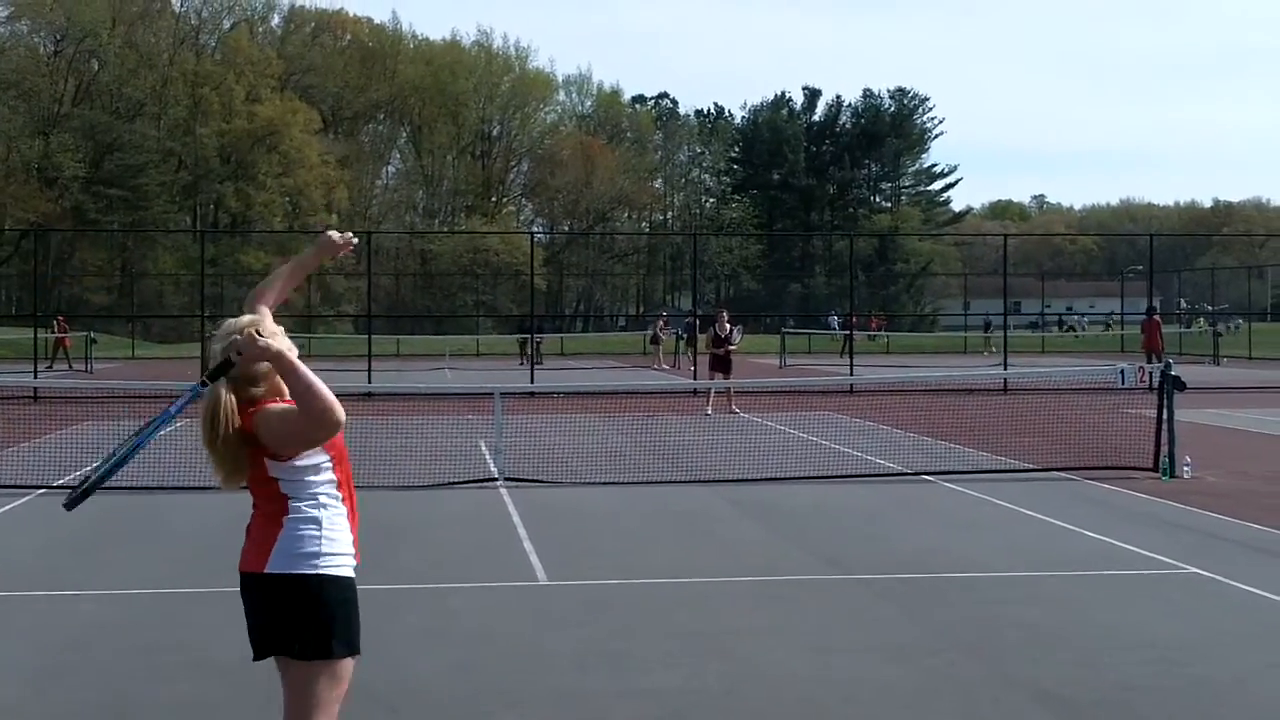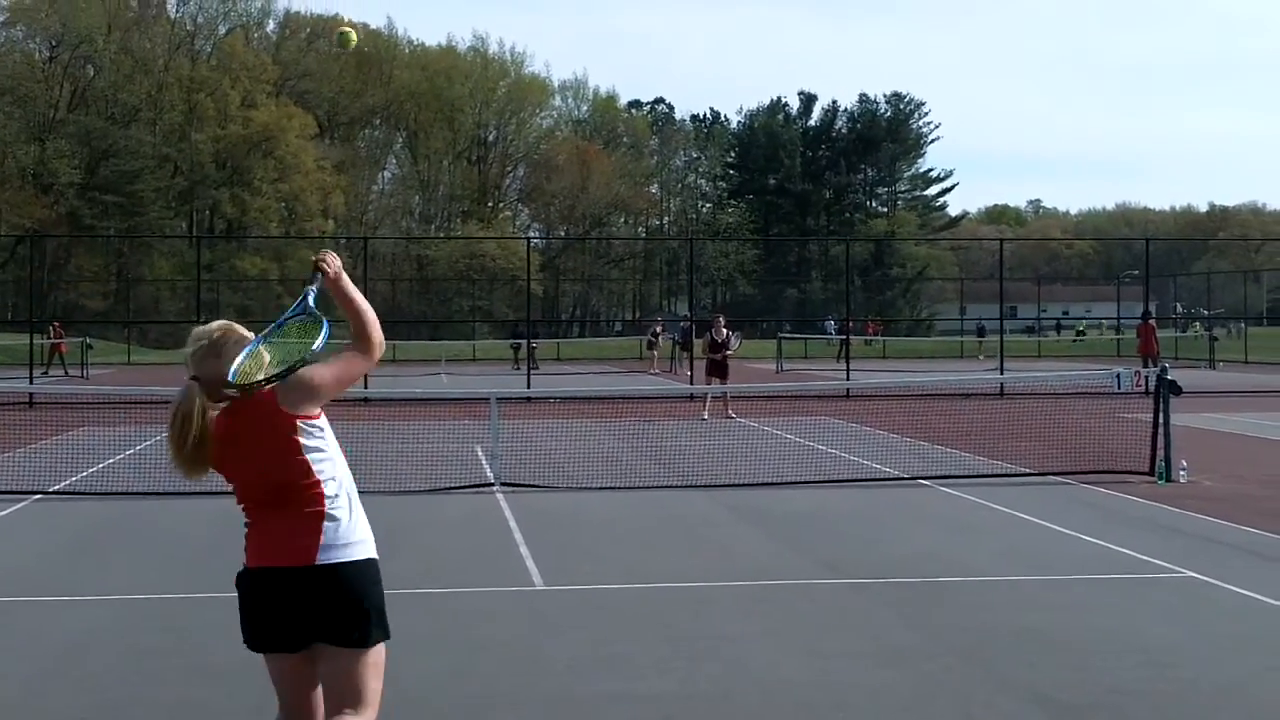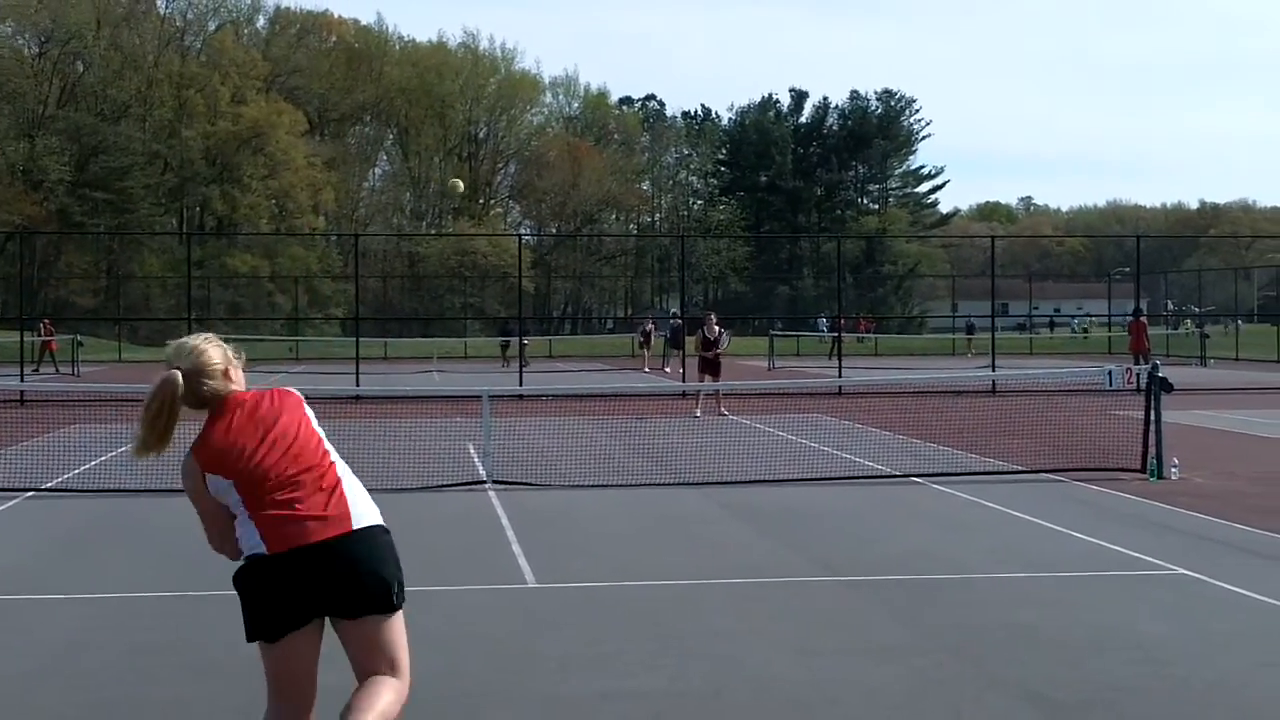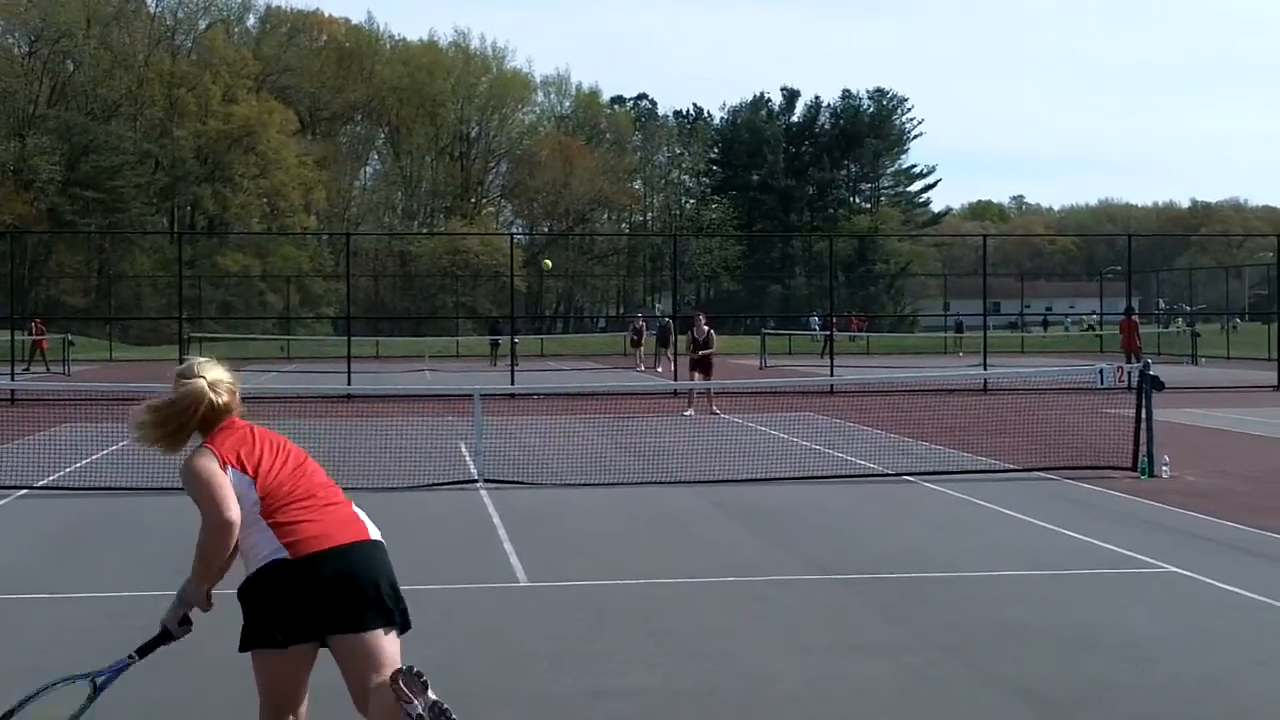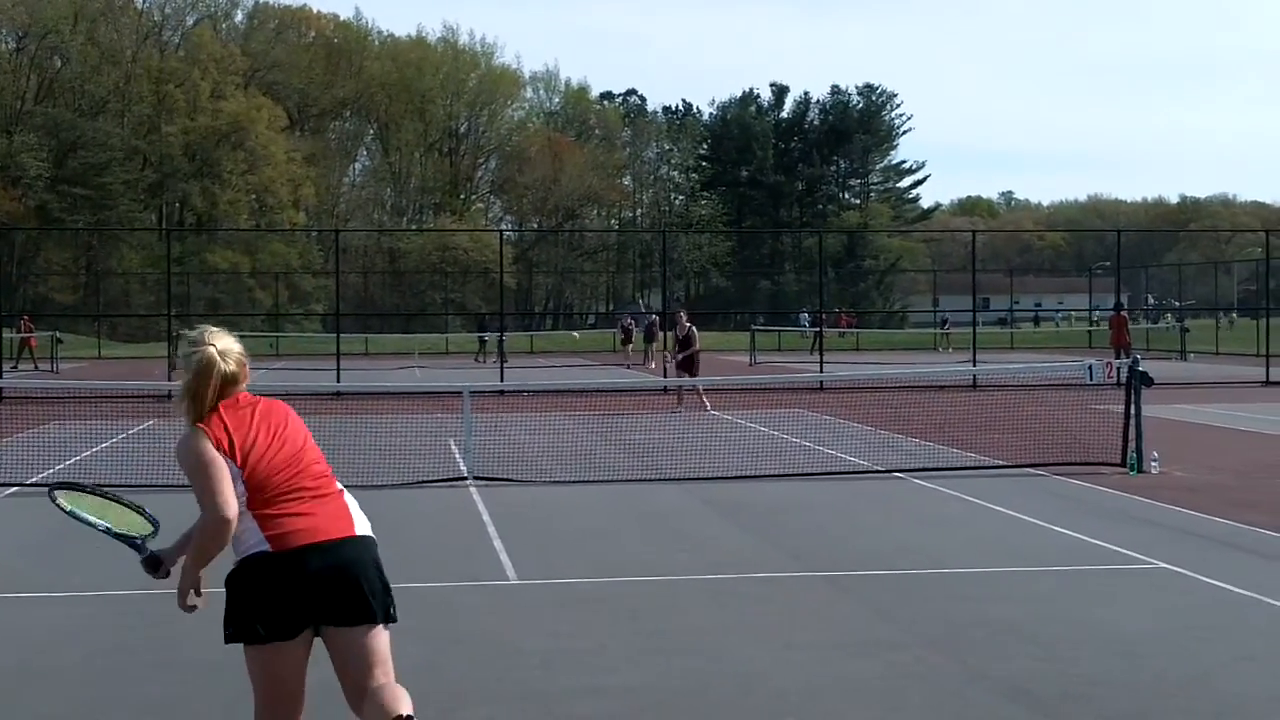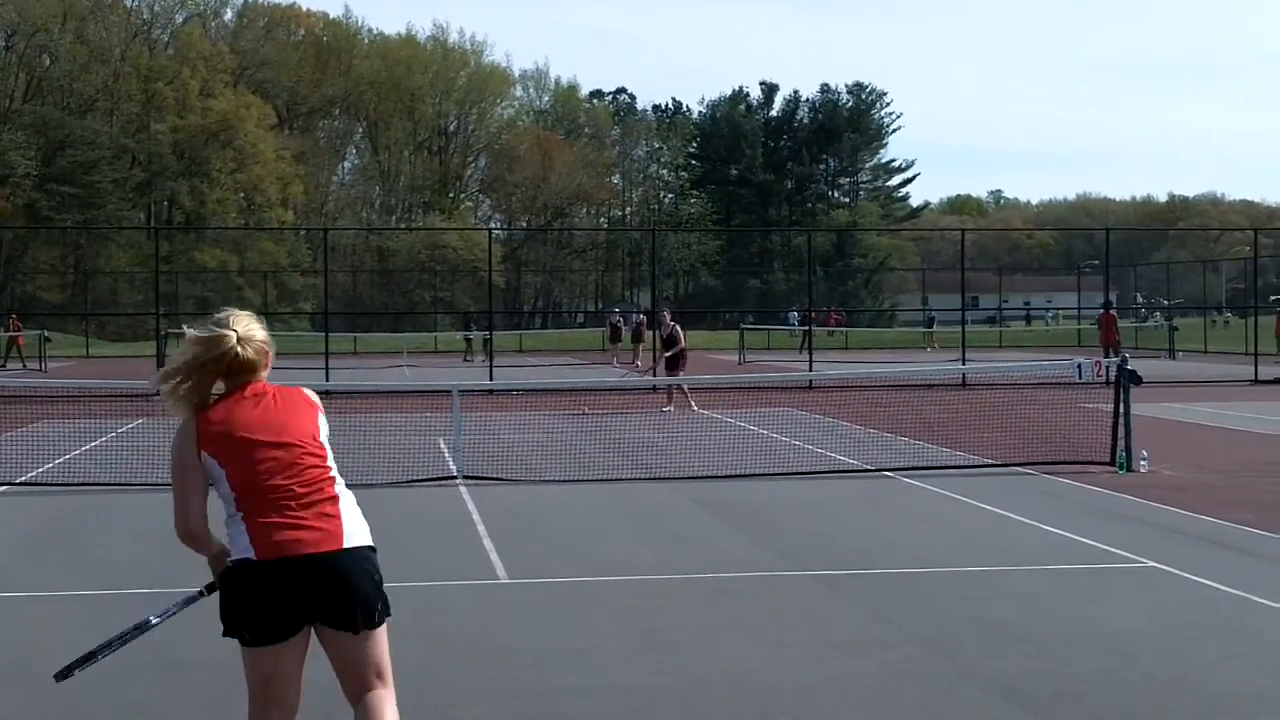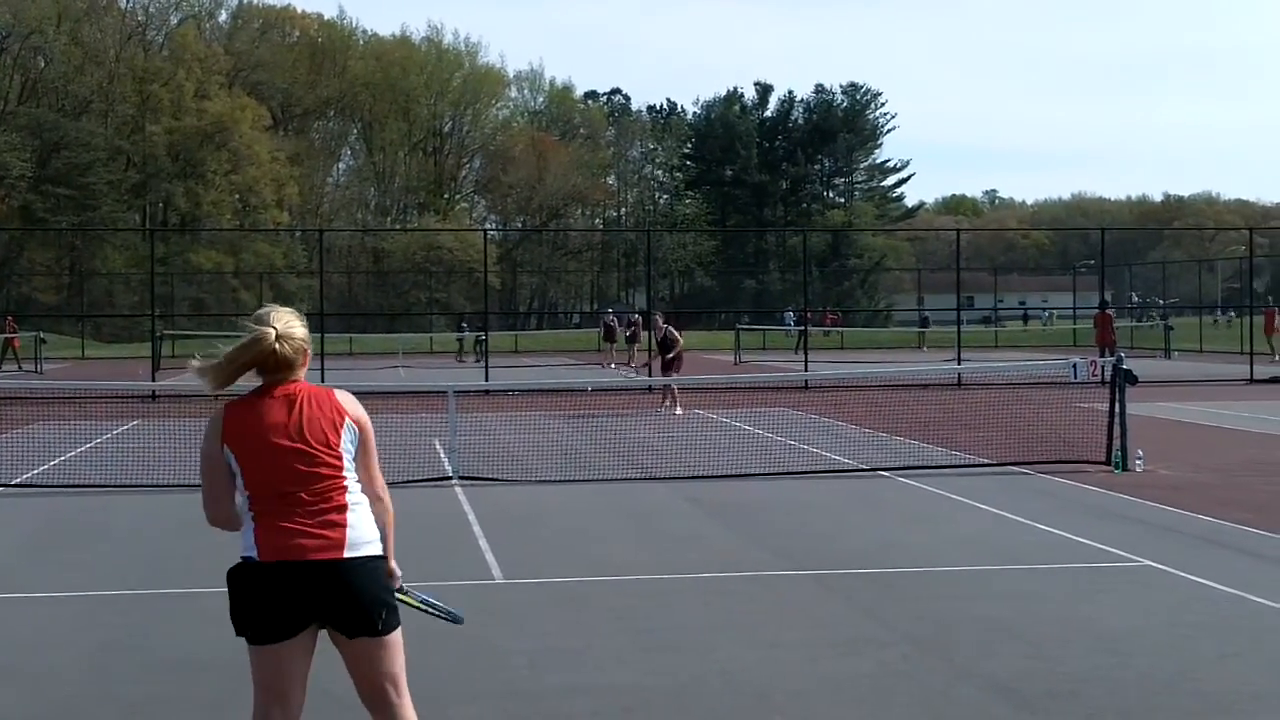
dt=0.2s
person 1, frame 1
left shoulder: (255, 409)
right shoulder: (274, 422)
left elbow: (257, 307)
right elbow: (331, 419)
left wrist: (312, 257)
right wrist: (285, 357)
left hip: (275, 576)
right hip: (311, 579)
person 1, frame 2
left shoulder: (214, 439)
right shoulder: (288, 399)
right elbow: (370, 347)
right wrist: (340, 282)
left hip: (268, 578)
right hip: (338, 568)
person 1, frame 3
left shoulder: (198, 460)
right shoulder: (284, 400)
left elbow: (225, 544)
left hip: (272, 563)
right hip: (355, 542)
right knee: (388, 680)
person 1, frame 4
left shoulder: (203, 461)
right shoulder: (269, 439)
left elbow: (224, 522)
left wrist: (197, 587)
right wrist: (191, 593)
left hip: (286, 576)
right hip: (360, 556)
person 1, frame 5
left shoulder: (199, 437)
right shoulder: (280, 411)
left elbow: (223, 516)
left wrist: (190, 570)
right wrist: (179, 549)
left hip: (273, 568)
right hip: (350, 550)
right knee: (377, 685)
person 1, frame 6
left shoulder: (196, 430)
right shoulder: (307, 400)
left elbow: (191, 528)
left wrist: (217, 554)
left hip: (266, 571)
right hip: (345, 555)
person 1, frame 7
left shoulder: (225, 422)
right shoulder: (344, 404)
left elbow: (219, 515)
right elbow: (375, 491)
right wrist: (388, 556)
left hip: (273, 572)
right hip: (353, 562)
